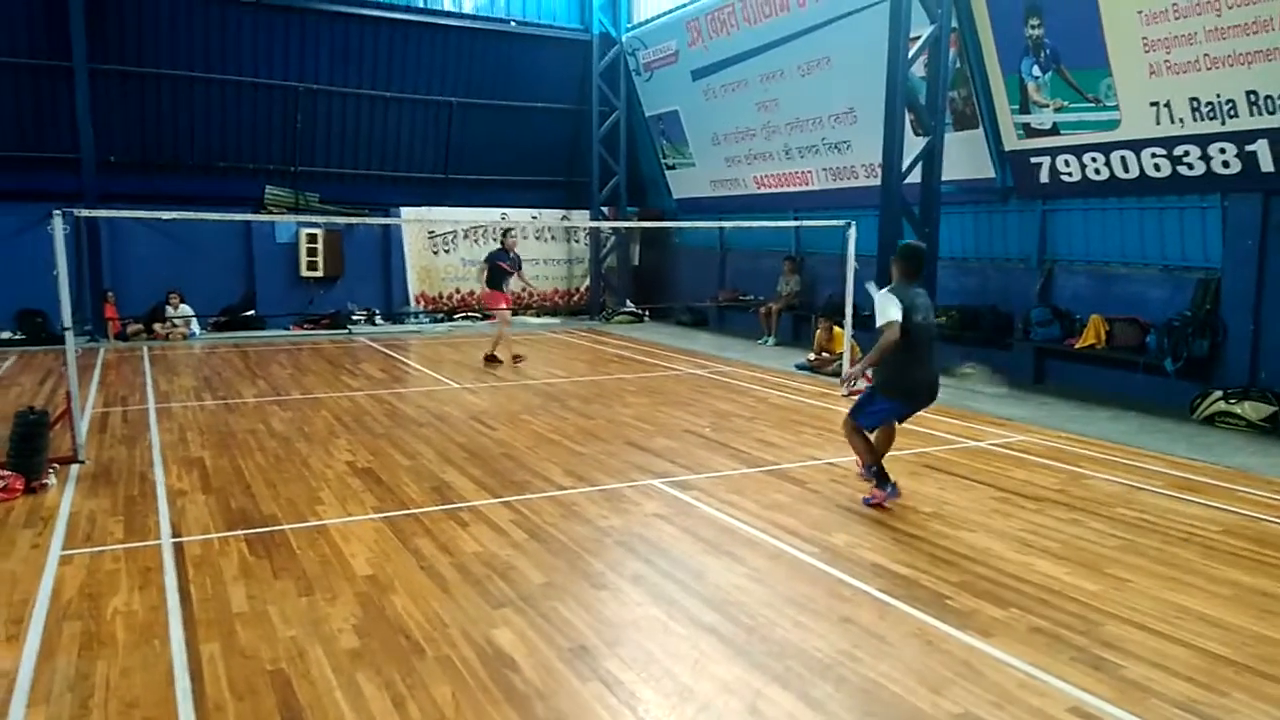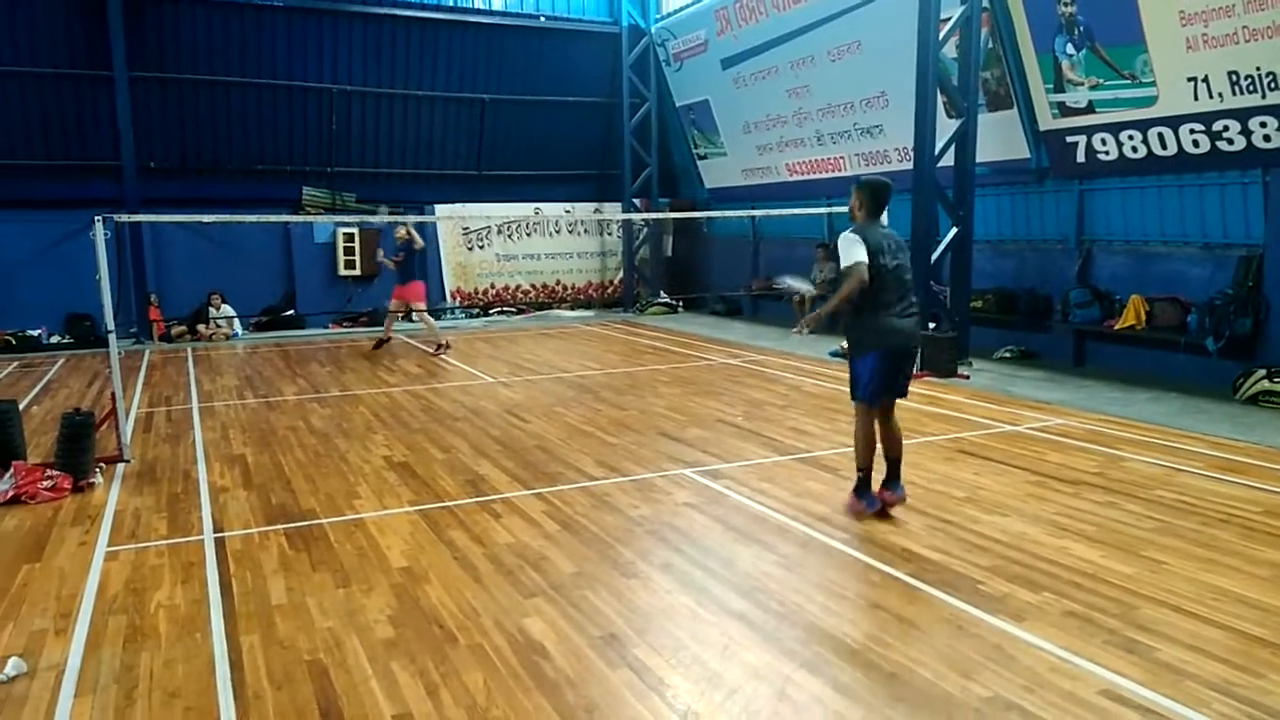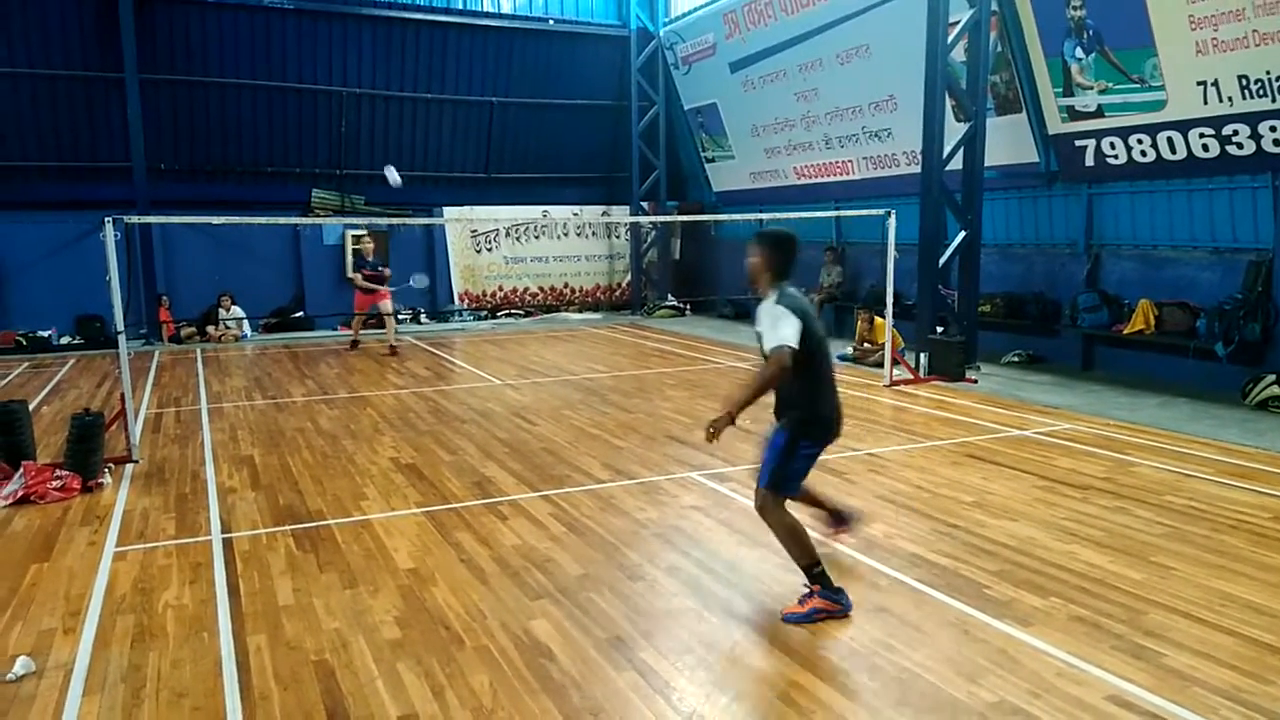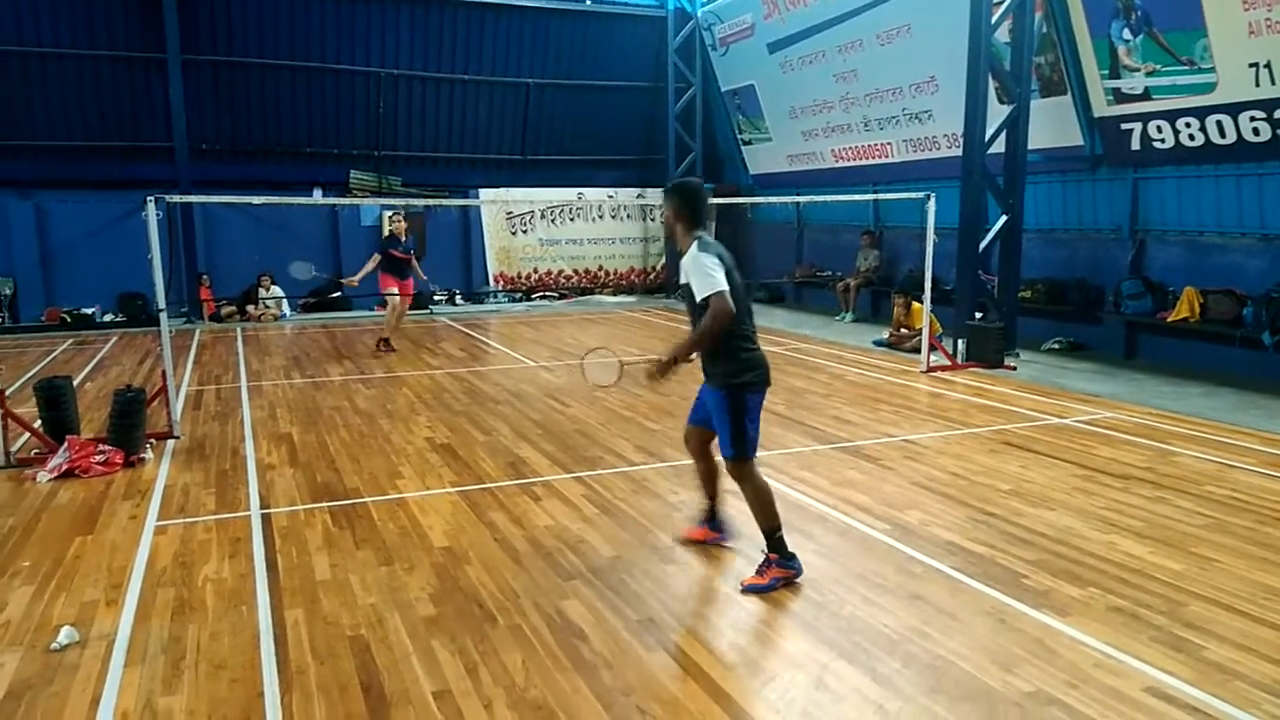
dt=1s
person 1, frame 1
left shoulder: (888, 296)
right shoulder: (923, 298)
left elbow: (892, 335)
left wrist: (861, 366)
left hip: (896, 384)
right hip: (927, 388)
left knee: (853, 426)
right knee: (887, 417)
left ankle: (884, 485)
right ankle: (874, 467)
person 1, frame 2
left shoulder: (852, 237)
right shoulder: (897, 241)
left elbow: (859, 279)
left wrist: (821, 312)
left hip: (874, 338)
right hip: (906, 335)
left knee: (865, 412)
right knee: (886, 412)
left ankle: (863, 492)
right ankle: (892, 486)
person 1, frame 3
left shoulder: (777, 309)
right shoulder: (784, 301)
left elbow: (780, 365)
left wrist: (732, 411)
right wrist: (743, 400)
left hip: (806, 420)
right hip: (804, 412)
left knee: (768, 503)
right knee: (773, 478)
left ankle: (827, 594)
right ankle: (838, 515)
person 1, frame 4
left shoulder: (699, 256)
right shoulder: (700, 252)
left elbow: (723, 311)
left wrist: (676, 355)
right wrist: (693, 348)
left hip: (737, 376)
right hip: (720, 373)
left knee: (740, 465)
right knee: (695, 439)
left ankle: (782, 559)
right ankle: (712, 522)
